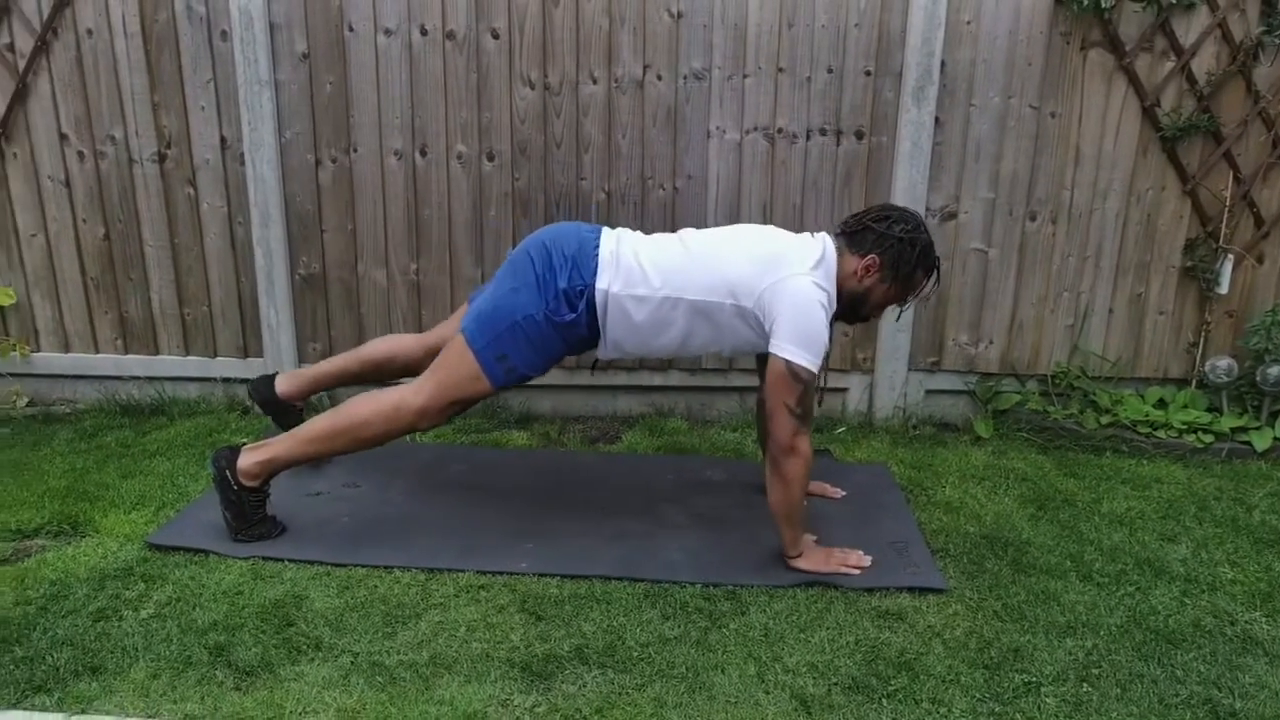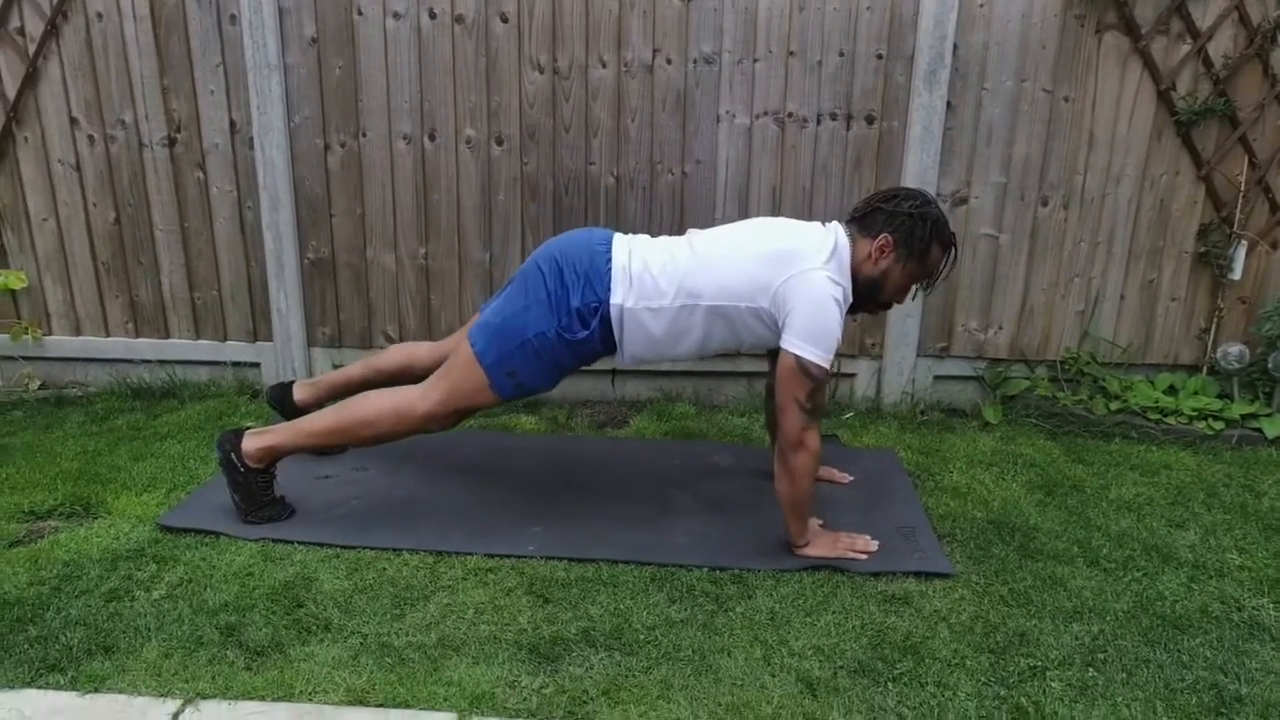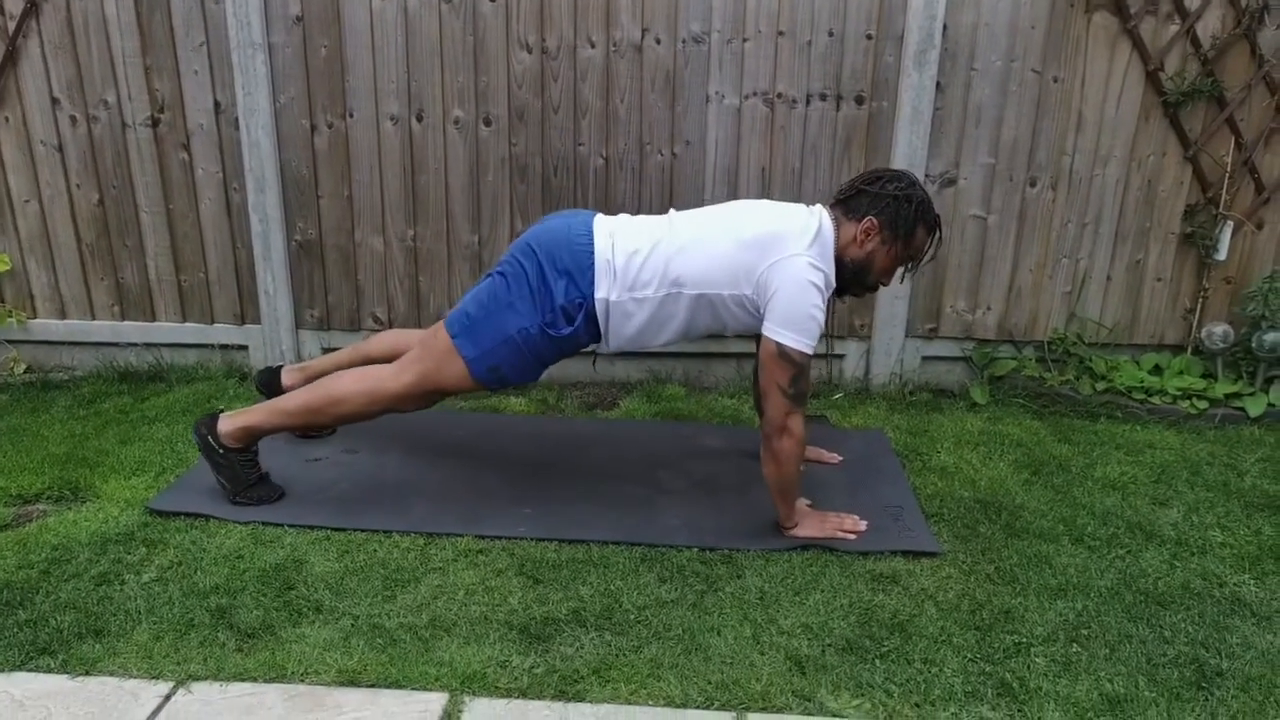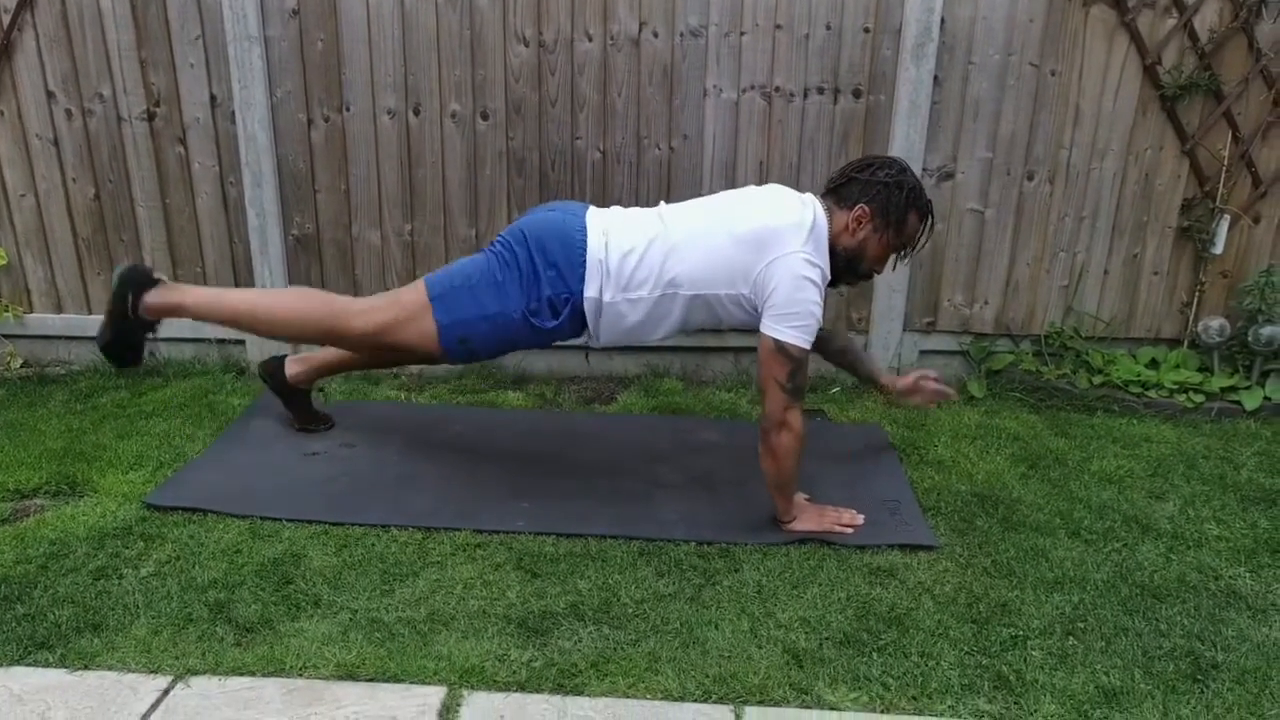
dt=0.4s
person 1, frame 1
left shoulder: (797, 260)
right shoulder: (807, 297)
left elbow: (771, 403)
right elbow: (789, 435)
left wrist: (786, 475)
right wrist: (799, 548)
left hip: (572, 259)
right hip: (568, 282)
left knee: (429, 348)
right knee: (429, 399)
left ankle: (286, 388)
right ankle: (251, 465)
person 1, frame 2
left shoulder: (810, 248)
right shoulder: (822, 291)
left elbow: (779, 389)
right elbow: (797, 430)
left wrist: (795, 460)
right wrist: (804, 536)
left hip: (586, 266)
right hip: (582, 297)
left knee: (446, 357)
right knee: (436, 402)
left ankle: (304, 394)
right ankle: (256, 450)
person 1, frame 3
left shoulder: (796, 229)
right shoulder: (803, 277)
right elbow: (781, 411)
left wrist: (784, 442)
right wrist: (792, 514)
left hip: (573, 247)
right hip: (570, 288)
left knee: (433, 346)
right knee: (417, 379)
left ankle: (292, 378)
right ankle: (235, 429)
person 1, frame 4
left shoulder: (791, 212)
right shoulder: (800, 270)
left elbow: (805, 327)
right elbow: (780, 413)
left wrist: (884, 378)
right wrist: (792, 509)
left hip: (563, 240)
right hip: (558, 283)
left knee: (389, 327)
right knee: (371, 322)
left ankle: (294, 375)
right ankle: (155, 297)
